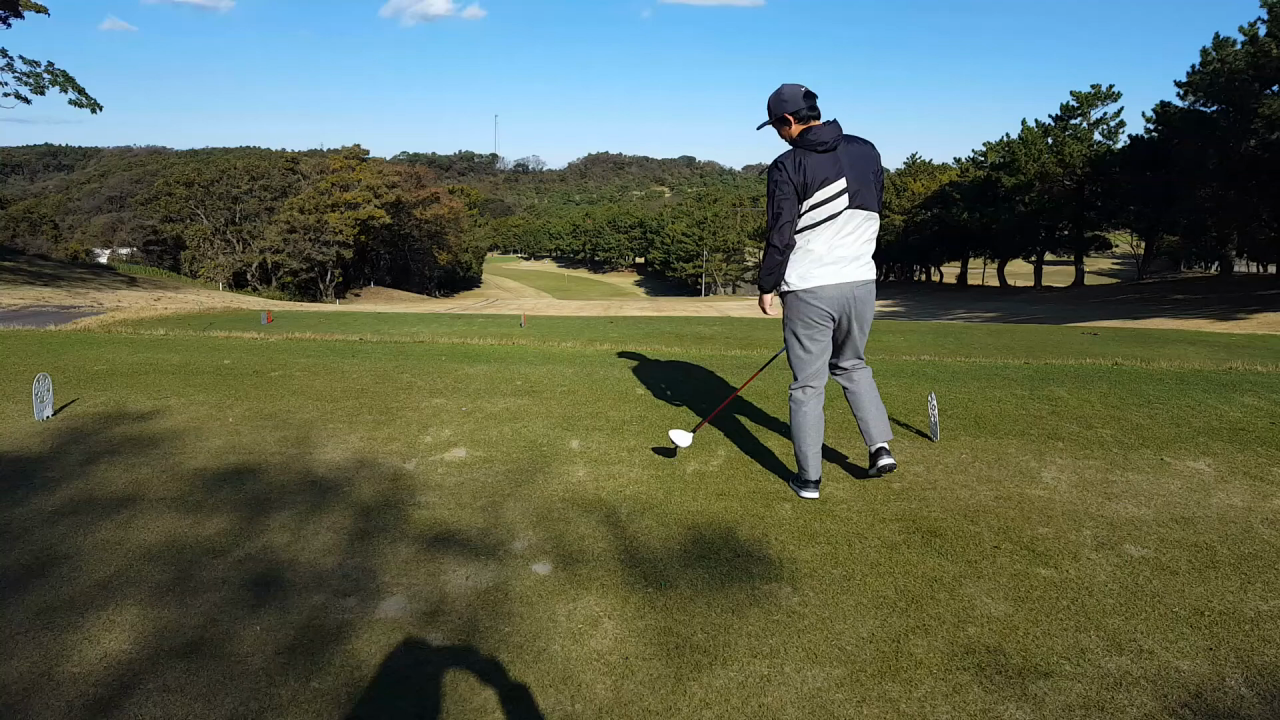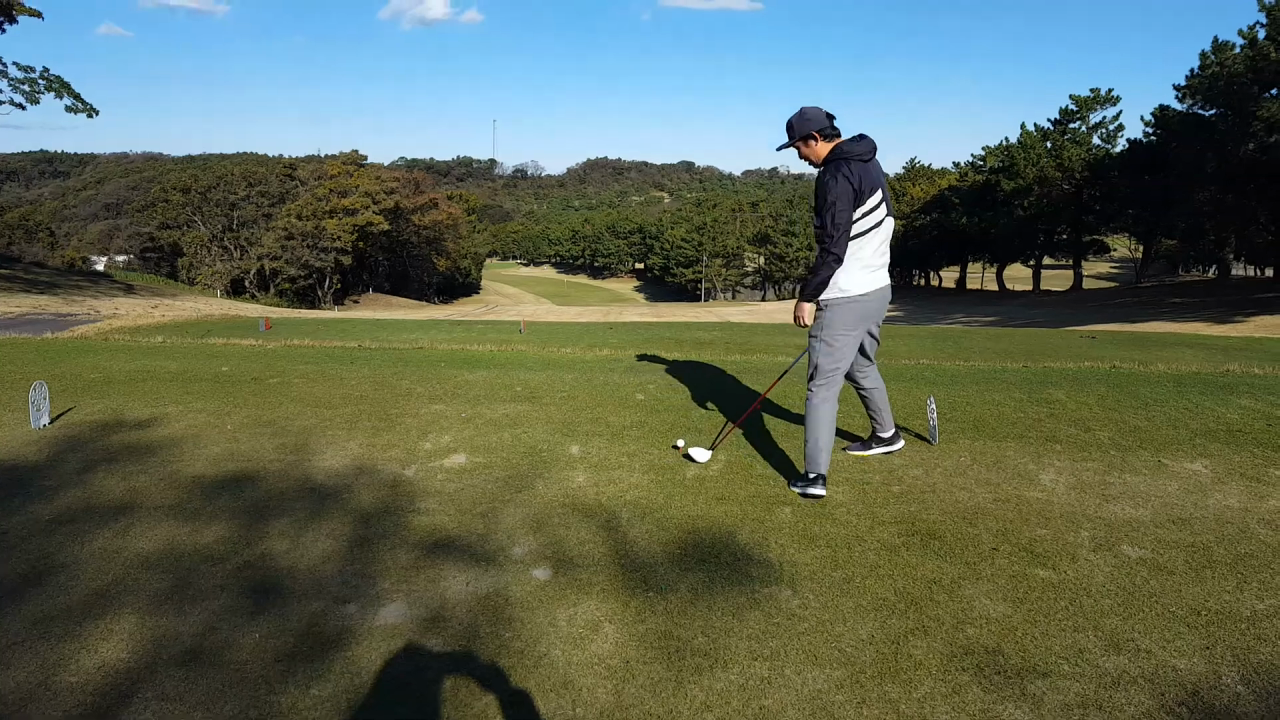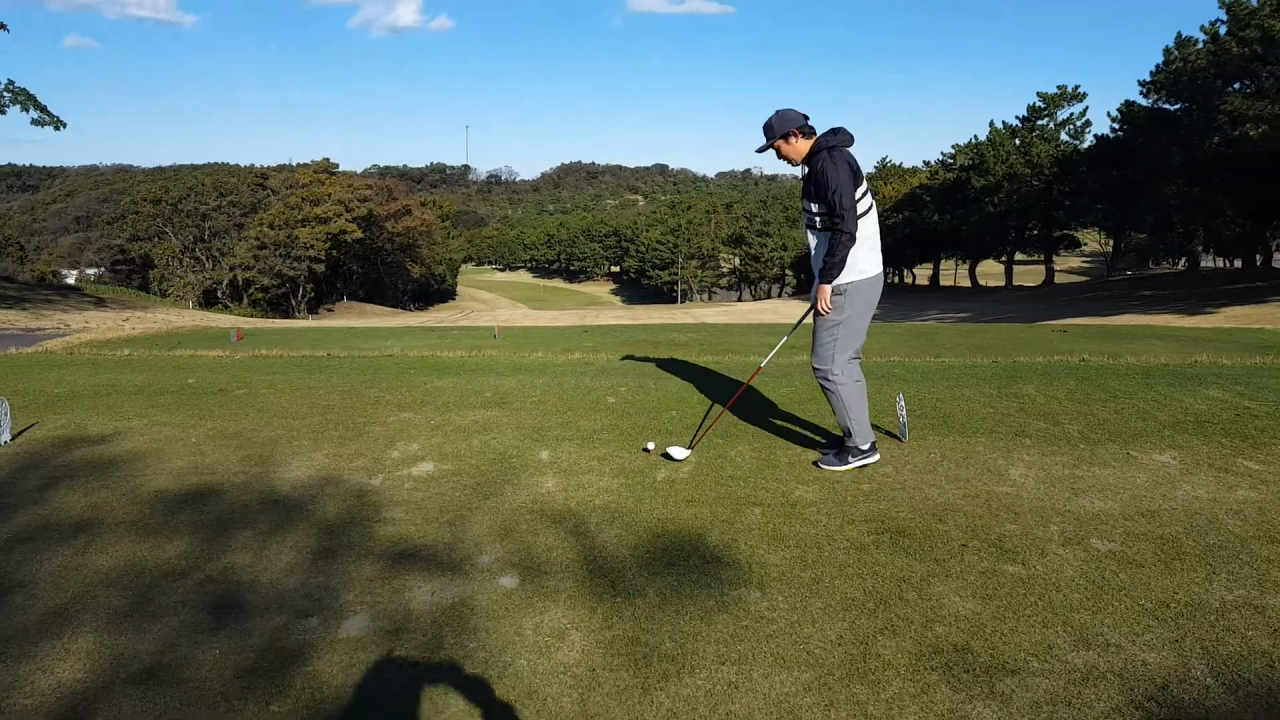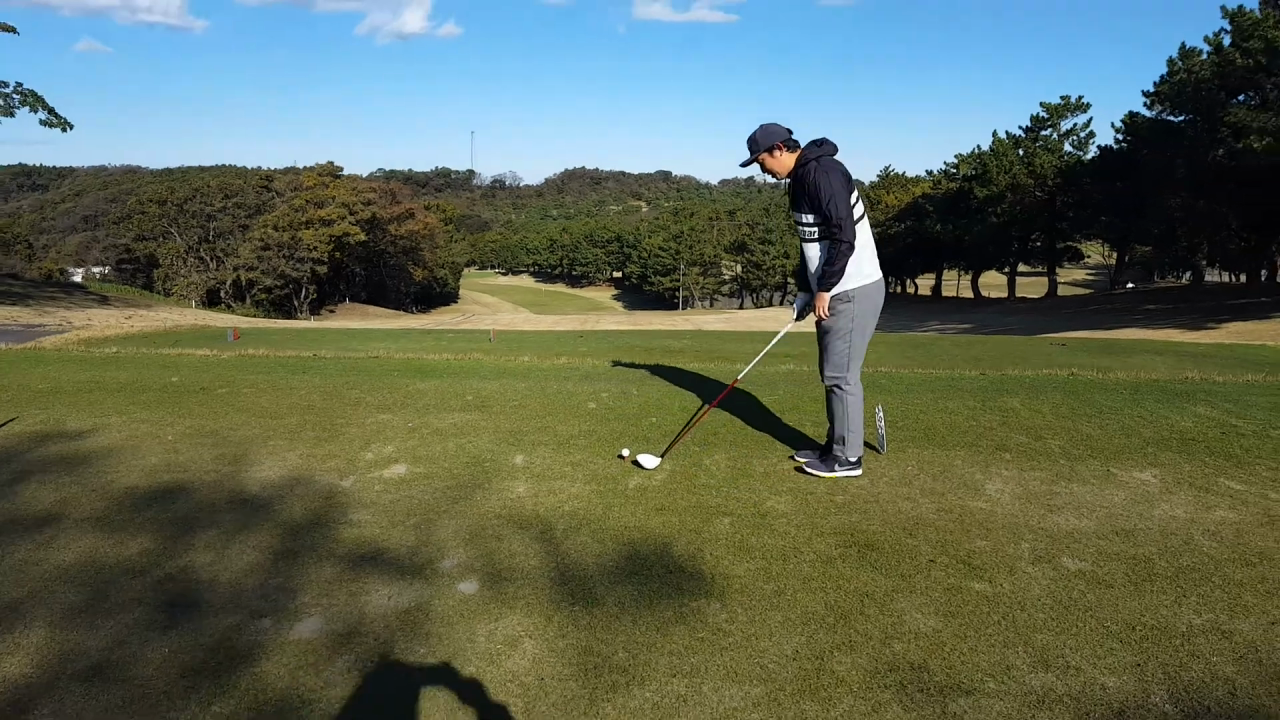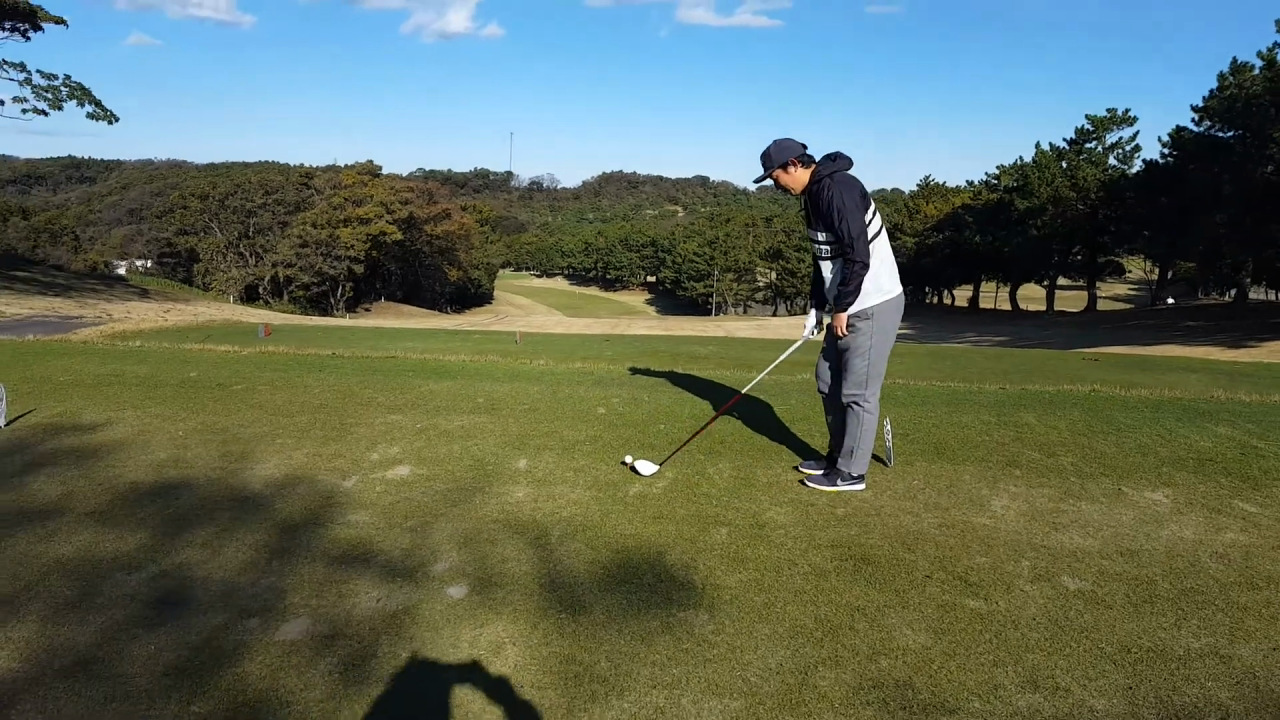
dt=0.3s
person 1, frame 1
left shoulder: (786, 166)
right shoulder: (866, 151)
left elbow: (781, 238)
right elbow: (873, 218)
left wrist: (767, 287)
left hip: (810, 289)
right hip: (861, 283)
left knee: (807, 386)
right knee: (851, 367)
left ankle: (808, 478)
right ankle: (881, 453)
person 1, frame 2
left shoulder: (835, 177)
right shoulder: (867, 164)
left elbow: (832, 247)
left wrist: (807, 297)
left hip: (844, 296)
right hip: (877, 287)
left knee: (824, 385)
right knee: (861, 366)
left ankle: (815, 476)
right ankle: (886, 434)
person 1, frame 3
left shoulder: (831, 162)
right shoulder: (821, 164)
left elbow: (846, 230)
left wrist: (825, 282)
right wrist: (823, 280)
left hip: (851, 282)
right hip: (849, 279)
left knee: (828, 365)
right knee: (842, 361)
left ankle: (862, 445)
right ankle: (857, 436)
person 1, frame 4
left shoulder: (823, 172)
right shoulder: (800, 181)
left elbow: (844, 238)
left wrist: (824, 289)
right wrist: (806, 290)
left hip: (853, 289)
right hip: (836, 289)
left knee: (841, 373)
right knee: (834, 372)
left ankle: (847, 457)
right ankle: (836, 444)
person 1, frame 5
left shoulder: (838, 190)
right shoulder: (814, 195)
left elbow: (859, 257)
left wrist: (840, 309)
right wrist: (817, 307)
left hip: (872, 304)
right hip: (851, 304)
left knee: (858, 391)
right knee: (828, 380)
left ankle: (850, 472)
right ankle: (837, 456)
